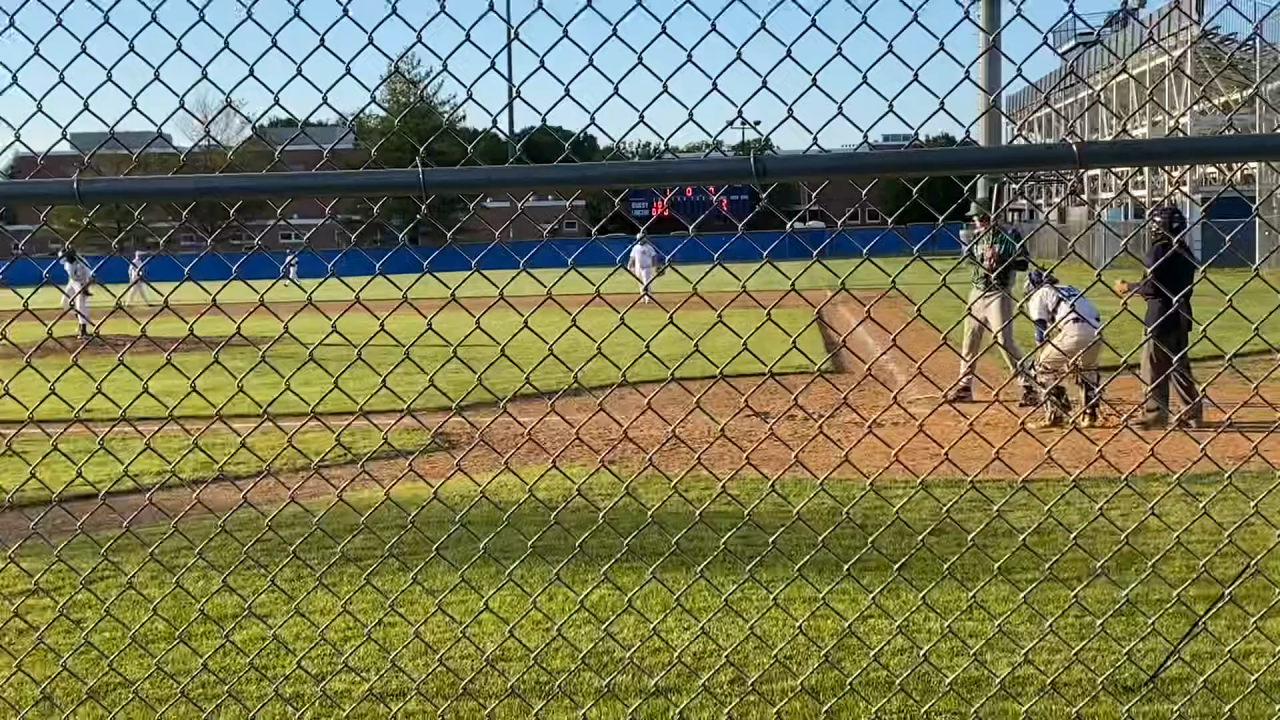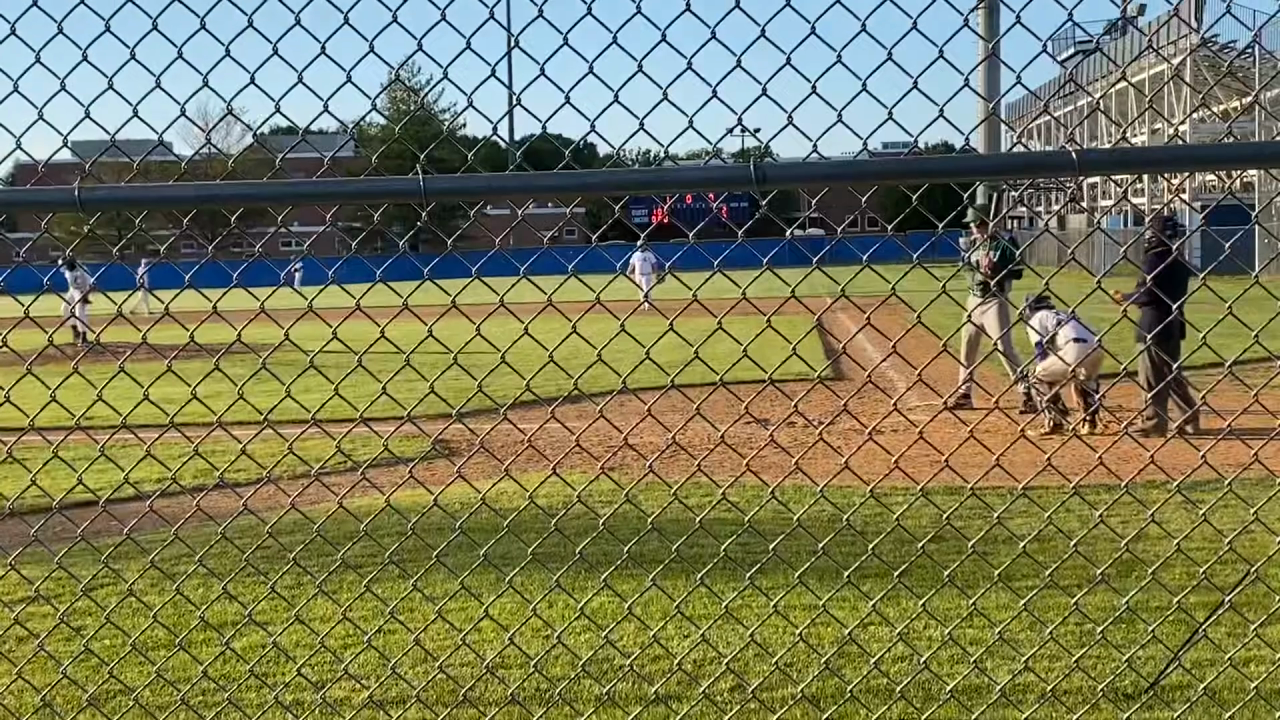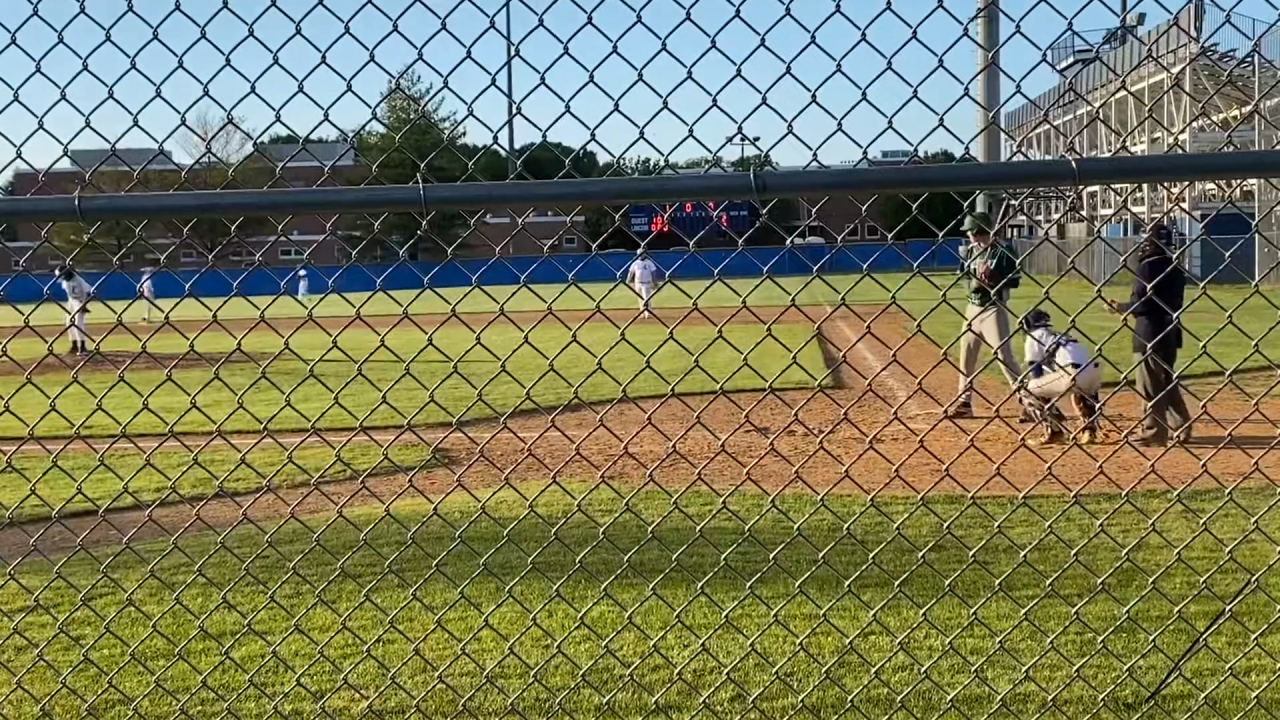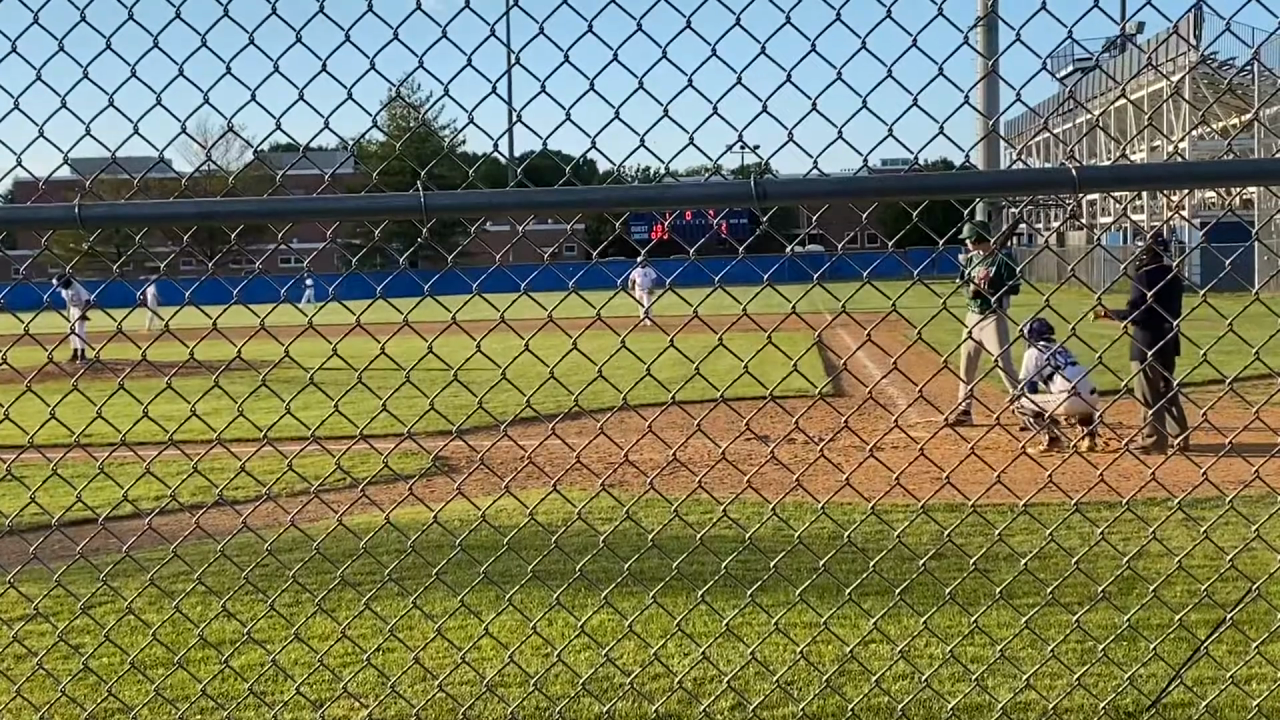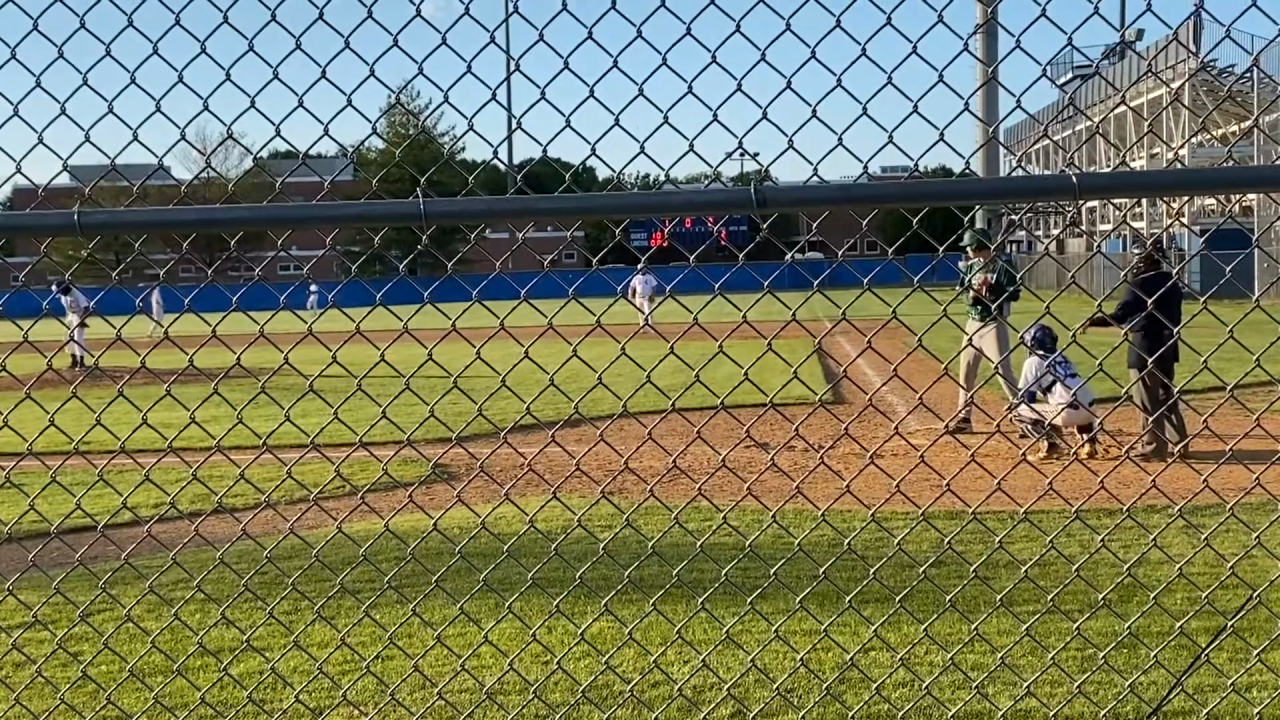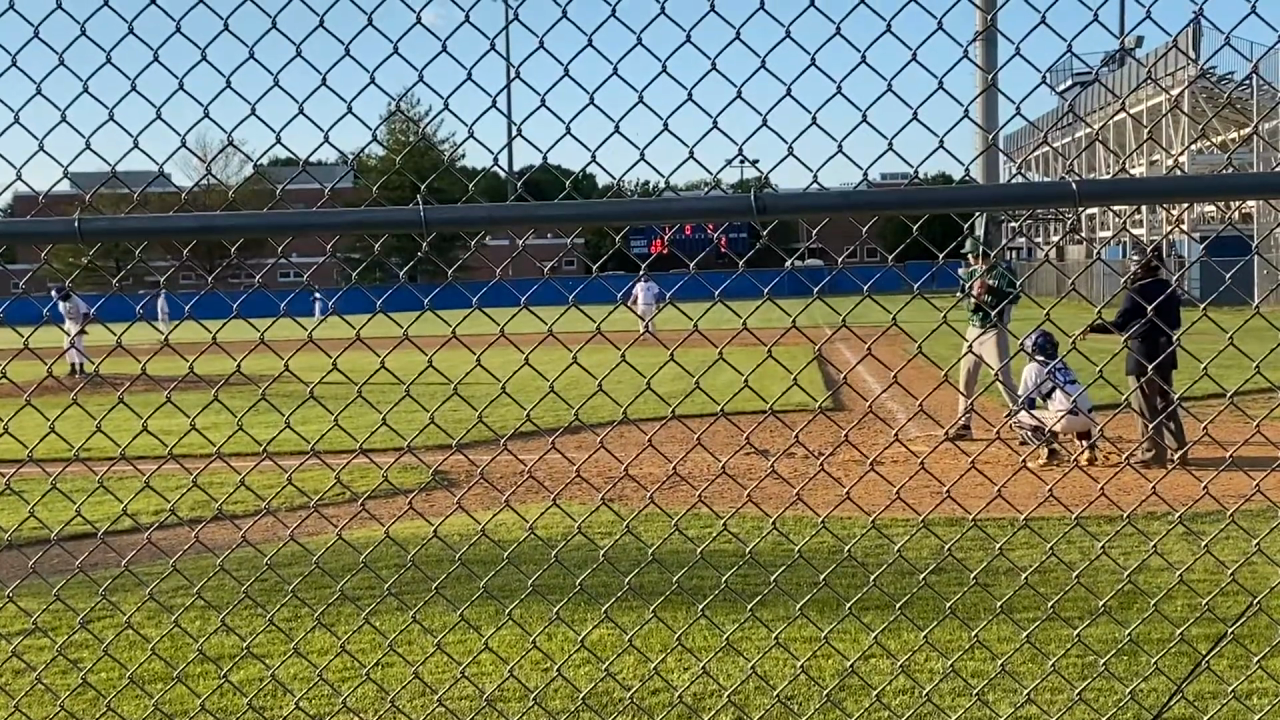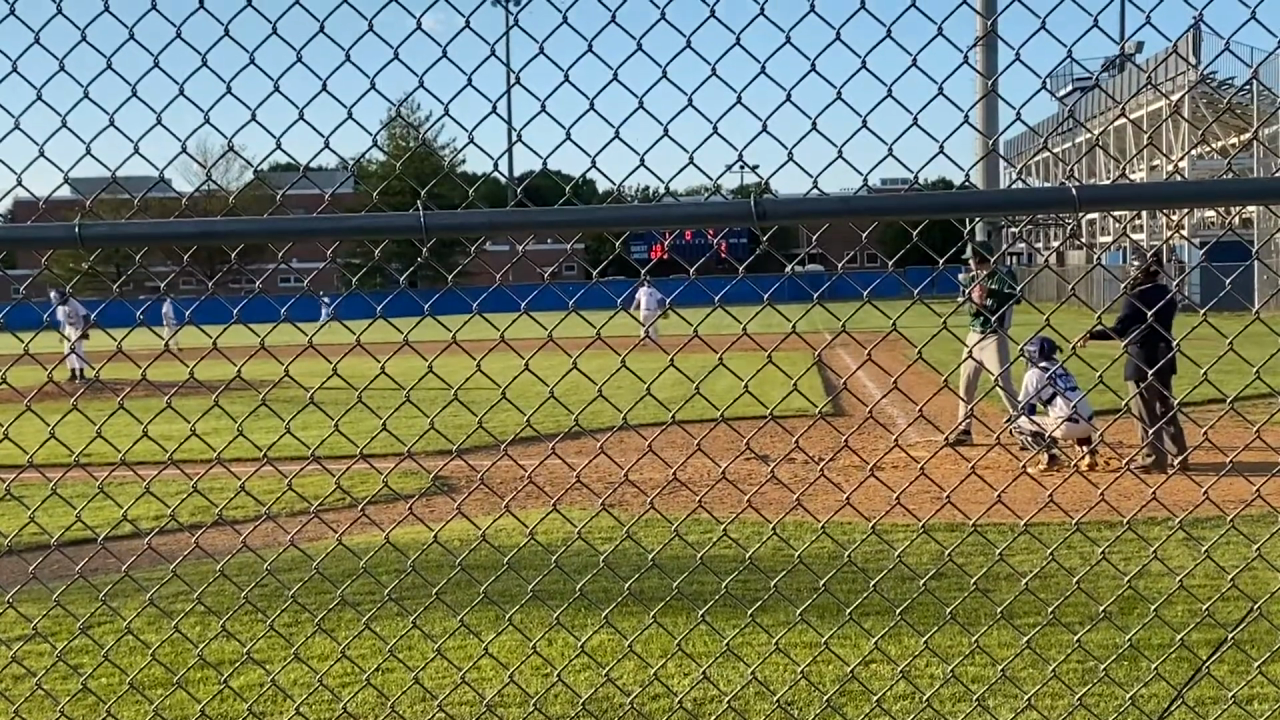
dt=0.2s
person 1, frame 1
left shoulder: (1159, 250)
right shoulder: (1185, 251)
left elbow: (1153, 286)
right elbow: (1182, 285)
left wrist: (1129, 287)
right wrist: (1138, 288)
left hip: (1161, 314)
right hip: (1180, 313)
left knee: (1154, 368)
right knee: (1179, 366)
left ankle: (1154, 415)
right ankle: (1193, 413)
person 1, frame 2
left shoulder: (1153, 258)
right shoulder: (1180, 260)
left elbow: (1146, 295)
right elbow: (1179, 293)
left wrist: (1123, 297)
left hip: (1154, 322)
right hip: (1174, 321)
left knee: (1152, 376)
right knee: (1172, 373)
left ankle: (1154, 423)
right ankle: (1189, 419)
person 1, frame 3
left shoulder: (1147, 268)
right shoulder: (1176, 268)
left elbow: (1140, 305)
right elbow: (1176, 302)
left wrist: (1117, 307)
left hip: (1149, 331)
right hip: (1170, 329)
left knee: (1150, 385)
right knee: (1168, 381)
left ankle: (1154, 432)
right ankle: (1181, 428)
person 1, frame 4
left shoulder: (1143, 277)
right shoulder: (1173, 275)
left elbow: (1132, 313)
right elbow: (1174, 310)
left wrist: (1105, 313)
left hip: (1147, 339)
right hip: (1168, 337)
left knee: (1148, 393)
right knee: (1167, 388)
left ankle: (1154, 440)
right ankle: (1179, 436)
person 1, frame 5
left shoulder: (1139, 284)
right shoulder: (1171, 282)
left elbow: (1120, 316)
right elbow: (1176, 318)
left wrist: (1091, 321)
left hip: (1145, 346)
right hip: (1167, 345)
left knee: (1147, 400)
right knee: (1167, 396)
left ankle: (1153, 447)
right ankle: (1177, 443)
person 1, frame 6
left shoulder: (1136, 291)
right shoulder: (1169, 289)
left elbow: (1120, 324)
right elbow: (1176, 323)
left wrist: (1091, 328)
left hip: (1143, 351)
right hip: (1165, 350)
left knee: (1146, 406)
right knee: (1167, 402)
left ankle: (1153, 454)
right ankle: (1177, 451)
person 1, frame 7
left shoulder: (1135, 297)
right shoulder: (1168, 295)
left elbow: (1119, 330)
left wrist: (1090, 335)
left hip: (1142, 357)
right hip: (1164, 356)
left knee: (1145, 412)
right knee: (1166, 408)
left ankle: (1153, 460)
right ankle: (1178, 456)
person 2, frame 1
left shoulder: (1010, 235)
right shoulder: (977, 235)
left elbow: (1023, 263)
right elbow: (971, 264)
left wrist: (1000, 259)
right wrist: (984, 267)
left hip: (998, 295)
right hip: (977, 293)
left knee: (1004, 341)
right knee: (970, 340)
left ankle: (1029, 387)
right ankle: (964, 386)
person 2, frame 2
left shoulder: (1005, 242)
right shoulder: (973, 242)
left elbow: (1017, 272)
right elbow: (968, 271)
left wrist: (994, 267)
right wrist: (980, 275)
left hip: (995, 301)
right hip: (974, 299)
left knee: (1004, 348)
right knee: (968, 347)
left ankle: (1028, 393)
right ankle: (964, 393)
person 2, frame 3
left shoulder: (1003, 251)
right shoulder: (970, 251)
left elbow: (1014, 281)
right elbow: (965, 281)
left wrist: (991, 275)
right wrist: (976, 281)
left hip: (993, 310)
right hip: (972, 308)
left knee: (1004, 356)
right knee: (966, 355)
right ankle: (964, 402)
person 2, frame 4
left shoulder: (1002, 258)
right shoulder: (970, 259)
left elbow: (1014, 288)
right elbow: (965, 291)
left wrist: (991, 280)
right wrist: (973, 286)
left hip: (994, 318)
right hip: (973, 316)
left knee: (1003, 364)
right knee: (967, 363)
right ankle: (963, 410)
person 2, frame 5
left shoulder: (1002, 265)
right shoulder: (970, 266)
left elbow: (1014, 294)
right elbow: (967, 299)
left wrist: (990, 286)
right wrist: (974, 291)
left hip: (994, 325)
right hip: (973, 323)
left knee: (1003, 371)
right knee: (966, 371)
right ankle: (963, 417)
person 2, frame 6
left shoulder: (1003, 271)
right shoulder: (970, 273)
left elbow: (1013, 296)
right elbow: (968, 305)
left wrist: (988, 289)
right wrist: (974, 297)
left hip: (994, 332)
right hip: (973, 330)
left knee: (1003, 378)
right knee: (966, 378)
right ankle: (963, 424)
person 2, frame 7
left shoulder: (1004, 275)
right shoulder: (971, 279)
left elbow: (1015, 298)
right elbow: (970, 310)
left wrist: (988, 292)
right wrist: (975, 302)
left hip: (995, 337)
right hip: (974, 335)
left knee: (1003, 384)
right knee: (966, 383)
right ankle: (964, 429)
